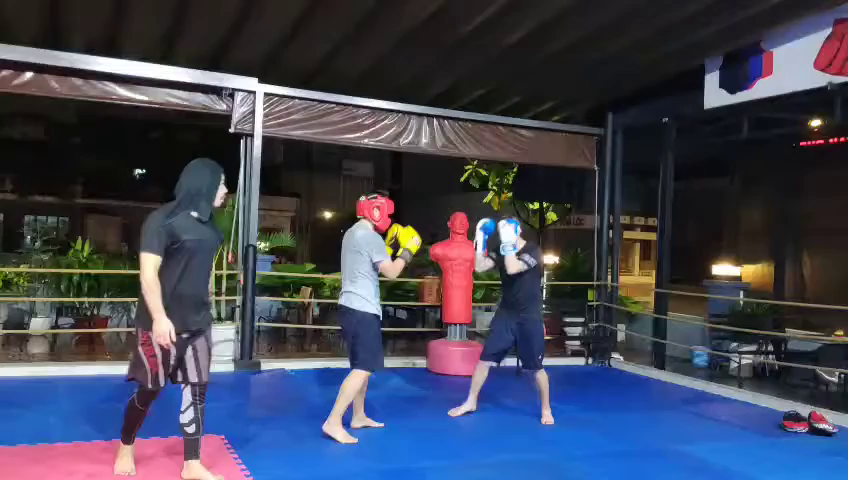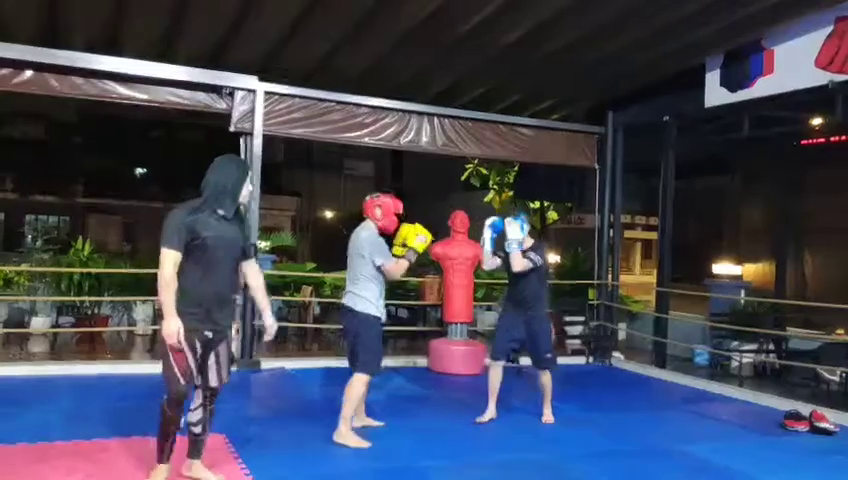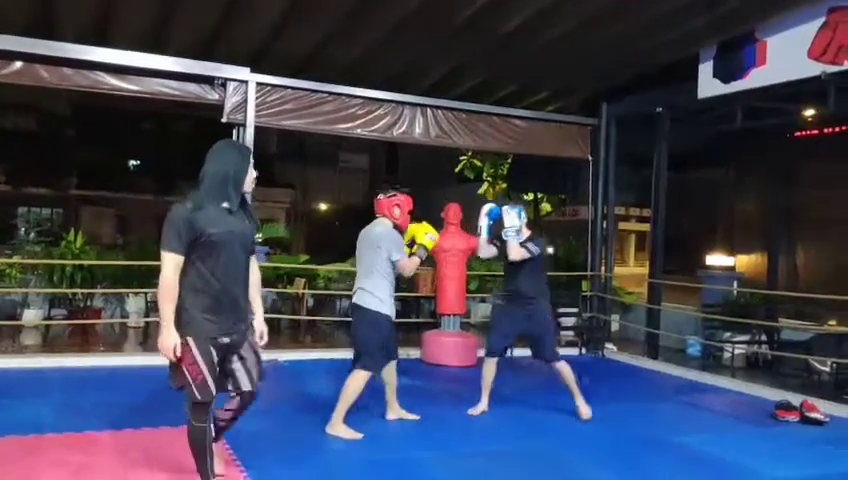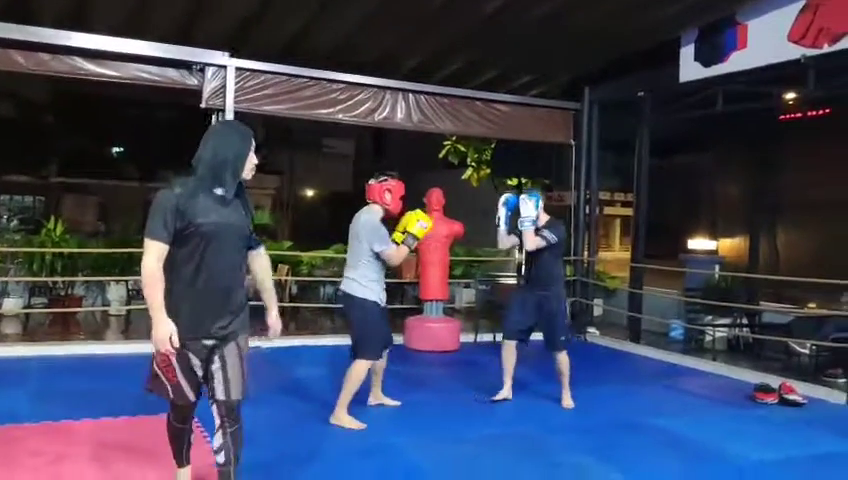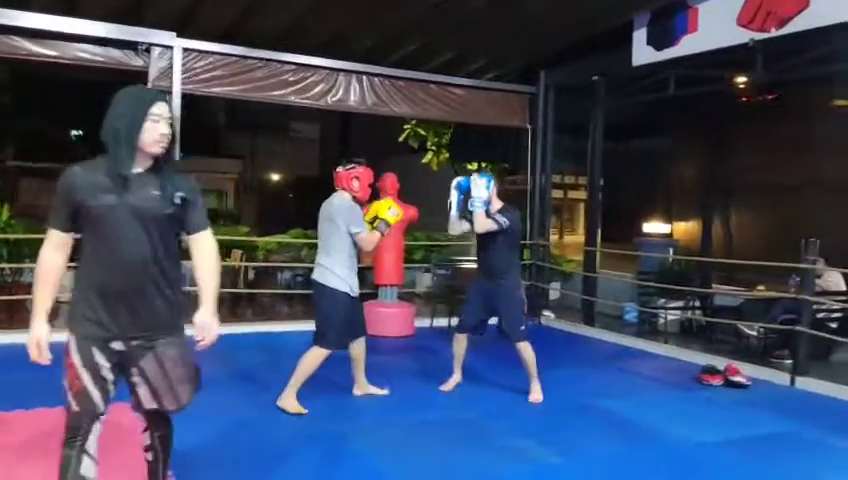
dt=0.5s
person 1, frame 1
left shoulder: (208, 224)
right shoulder: (163, 220)
right elbow: (148, 272)
right wrist: (159, 318)
left hip: (197, 323)
right hip: (163, 323)
left knee: (196, 390)
right knee: (149, 389)
right ankle: (125, 448)
person 1, frame 2
left shoulder: (235, 223)
right shoulder: (185, 216)
left elbow: (249, 269)
right elbow: (167, 268)
left wrist: (266, 311)
right wrist: (170, 316)
left hip: (219, 323)
right hip: (187, 321)
left knee: (209, 392)
right knee: (179, 391)
person 1, frame 3
left shoulder: (244, 214)
right shoulder: (187, 213)
right elbow: (169, 273)
left wrist: (258, 316)
right wrist: (167, 327)
left hip: (237, 325)
right hip: (197, 327)
left knee: (248, 391)
right knee: (202, 402)
left ankle: (212, 443)
person 1, frame 4
left shoulder: (241, 203)
right shoulder: (176, 198)
left elbow: (257, 257)
right elbow: (152, 261)
left wrist: (272, 307)
right wrist: (160, 318)
left hip: (231, 325)
right hip: (185, 325)
left knee: (229, 408)
right knee: (183, 405)
person 1, frame 5
left shoulder: (179, 185)
right shoulder: (79, 179)
left elbow: (203, 245)
right elbow: (55, 251)
left wrist: (208, 306)
right wrist: (39, 318)
left hip: (158, 327)
right hip: (94, 326)
left knee: (158, 415)
right knee: (80, 424)
person 2, frame 1
left shoulder: (353, 233)
right shoulder: (370, 237)
right elbow: (391, 272)
left wrist: (391, 245)
right wrist: (407, 250)
left hip: (353, 308)
right hip: (362, 310)
left knee: (363, 365)
right knee: (364, 367)
left ankle: (359, 416)
right ankle: (333, 421)
person 2, frame 2
left shoulder: (362, 233)
right shoulder: (372, 238)
left elbow: (383, 269)
right elbow: (395, 273)
left wrist: (400, 246)
right wrist: (414, 249)
left hip: (361, 309)
right hip: (364, 311)
left knee: (365, 367)
right knee: (364, 370)
left ankle: (359, 416)
right ankle: (343, 430)
person 2, frame 3
left shoulder: (368, 232)
right shoulder: (389, 234)
right elbow: (407, 270)
left wrist: (407, 244)
right wrist: (423, 247)
left hip: (370, 306)
right hip: (374, 309)
left knee: (389, 358)
right knee: (366, 367)
left ankle: (393, 409)
right ankle: (336, 422)
person 2, frame 4
left shoulder: (366, 217)
right shoulder: (372, 223)
left elbow: (385, 249)
right elbow: (394, 259)
left wrist: (401, 232)
right wrist: (414, 235)
left hip: (367, 295)
right hip: (362, 296)
left knee: (382, 346)
right knee: (366, 356)
left ankle: (376, 394)
right ankle: (340, 413)
person 2, frame 5
left shoulder: (332, 204)
right shoulder: (348, 207)
right elbow: (367, 244)
left wrist: (371, 219)
right wrist: (385, 221)
left hip: (343, 284)
right hip: (333, 286)
left knee: (358, 332)
right knee: (326, 344)
left ankle: (360, 384)
right ankle: (288, 395)
person 3, frame 1
left shoulder: (533, 251)
right shoulder: (502, 251)
left elbow: (512, 269)
right elbow: (479, 267)
left wrist: (507, 243)
right wrist: (481, 239)
left hip: (529, 317)
right hip: (505, 315)
left knee: (536, 367)
right knee: (485, 359)
left ankle: (546, 410)
right ankle: (471, 402)
person 3, frame 2
left shoulder: (539, 250)
right shoulder: (509, 250)
left elbow: (517, 267)
right elbow: (487, 265)
left wrist: (514, 241)
right wrist: (489, 237)
left hip: (536, 316)
right hip: (511, 313)
left knee: (543, 366)
right knee: (497, 359)
left ankle: (547, 409)
right ankle: (491, 409)
person 3, frame 3
left shoulder: (538, 241)
right shoulder: (507, 239)
left elbow: (514, 256)
right elbow: (482, 253)
left wrist: (511, 228)
right wrist: (484, 224)
left hip: (536, 309)
right hip: (509, 307)
left knee: (554, 359)
right knee: (491, 354)
left ankle: (579, 400)
right ankle: (483, 402)
person 3, frame 4
left shoulder: (556, 227)
right shoulder: (528, 228)
left elbow: (529, 245)
right elbow: (503, 244)
left wrist: (527, 218)
right wrist: (503, 215)
left hip: (551, 295)
right hip: (527, 291)
left knee: (558, 348)
right knee: (509, 338)
left ankle: (566, 392)
right ankle: (507, 388)
person 3, frame 5
left shoulder: (510, 214)
right shoulder: (481, 212)
left elbow: (481, 228)
right elbow: (454, 230)
left wrist: (477, 199)
right wrist: (456, 199)
left hip: (507, 285)
right hip: (482, 283)
left knee: (519, 338)
right knee: (461, 330)
left ankle: (535, 384)
right ankle: (456, 375)
